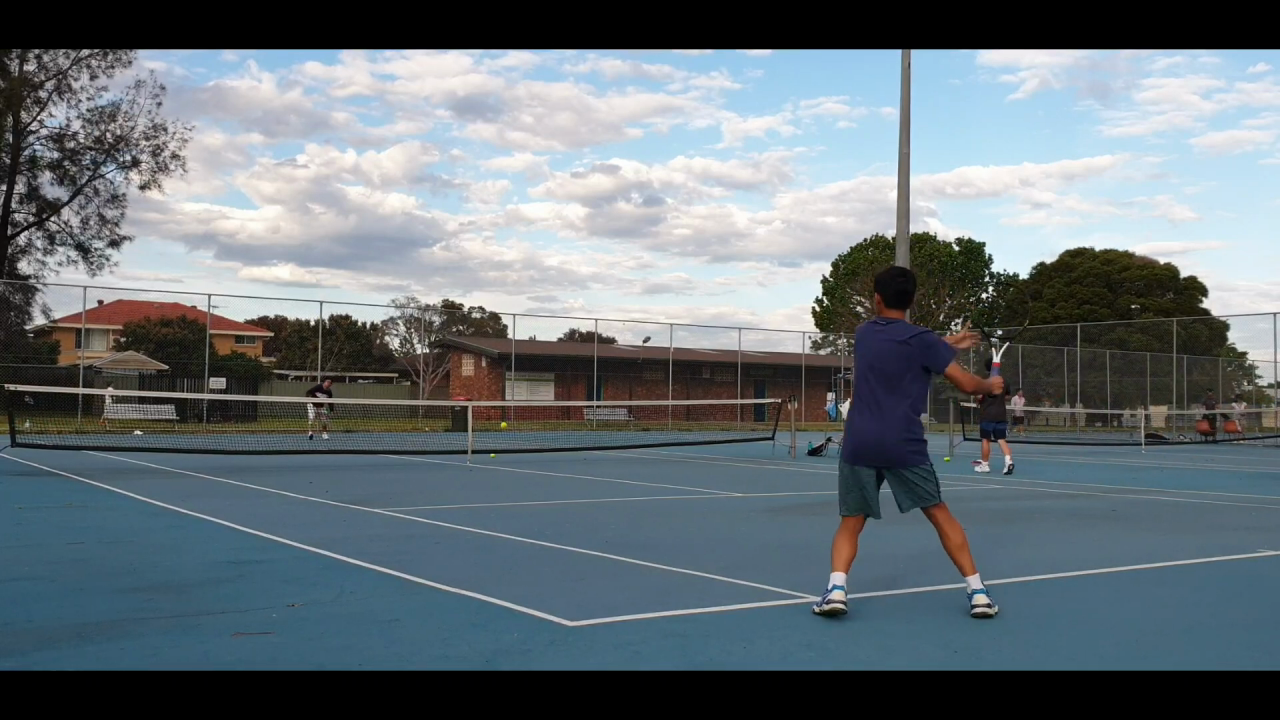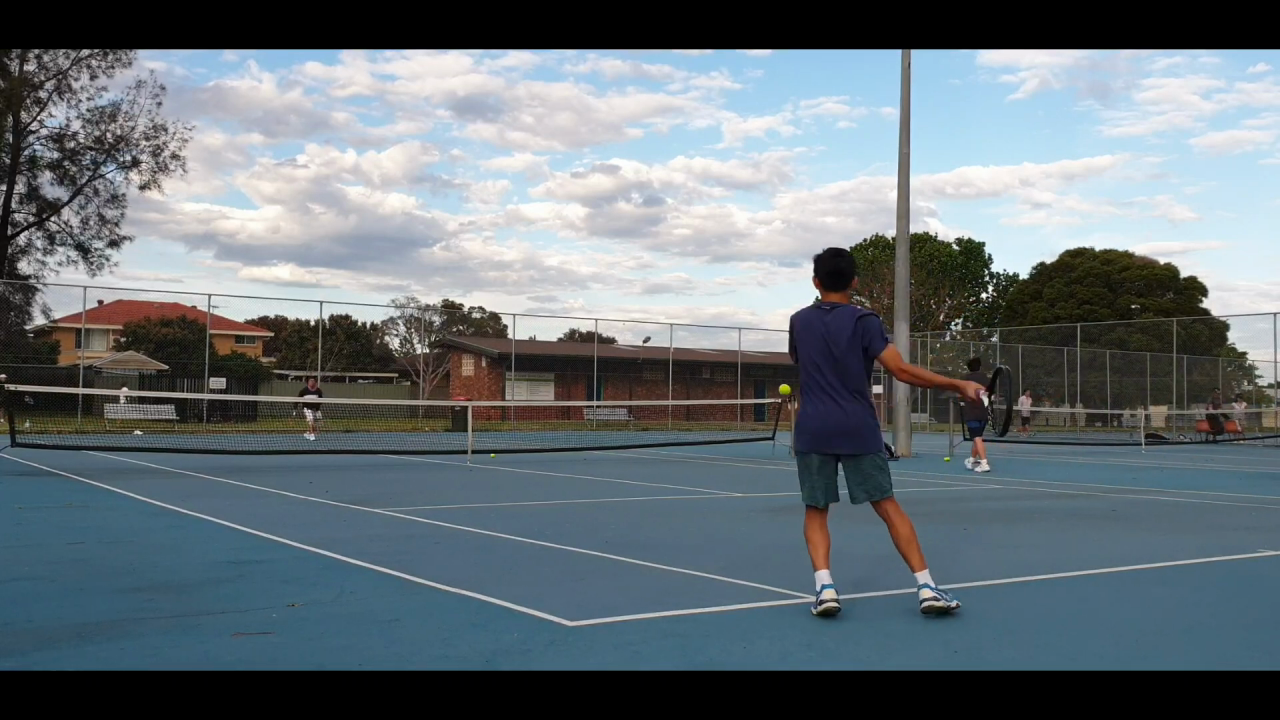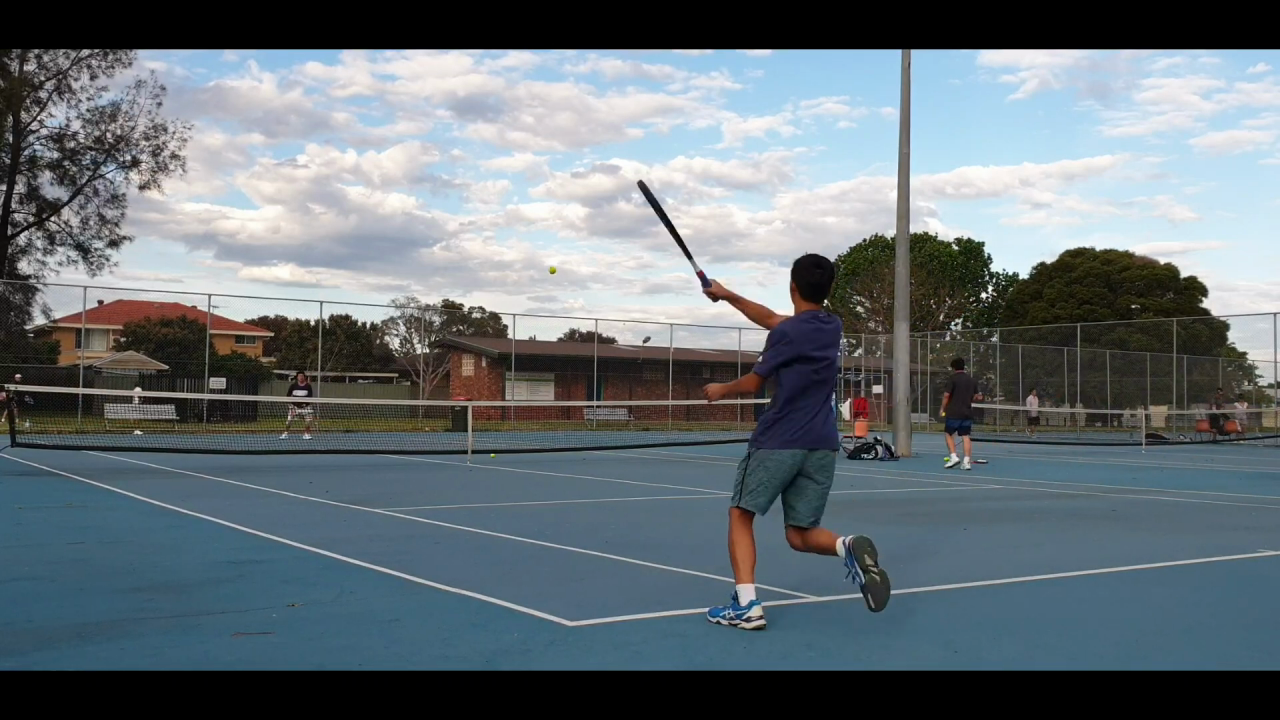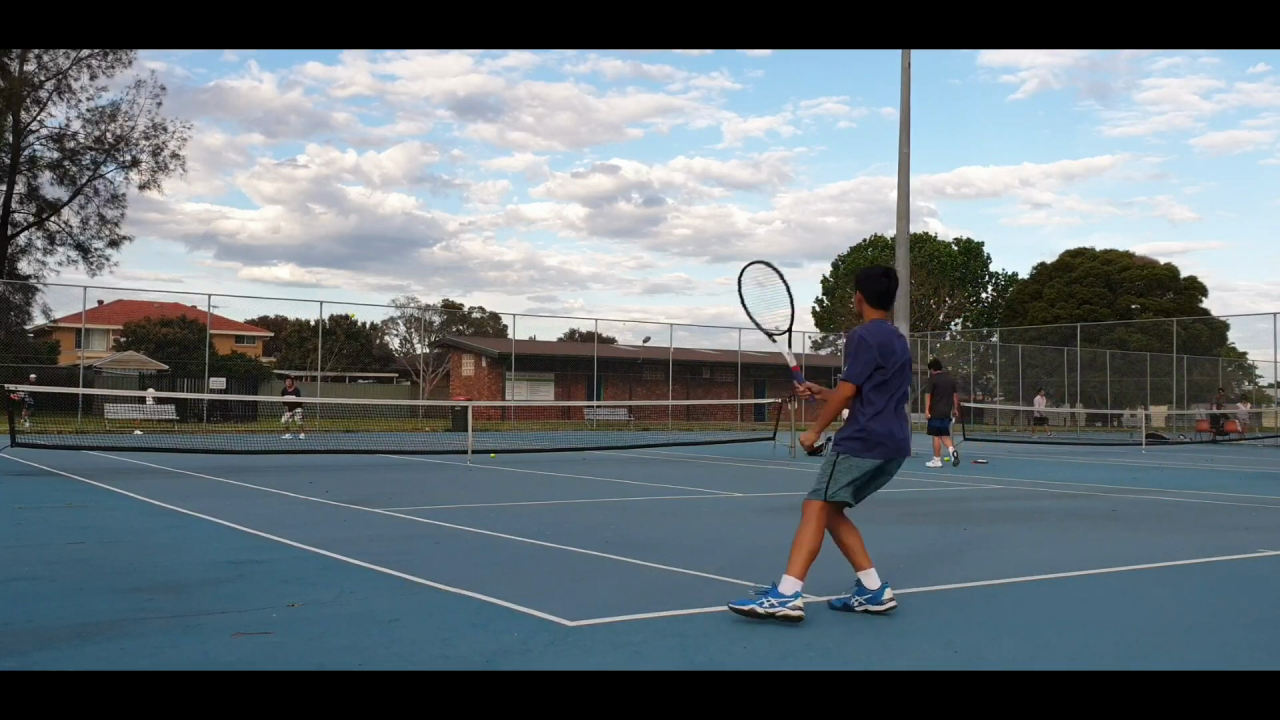
dt=0.4s
person 1, frame 1
left shoulder: (864, 333)
right shoulder: (924, 338)
right elbow: (968, 384)
left wrist: (948, 343)
right wrist: (991, 386)
left hip: (857, 444)
right hip: (902, 445)
left knee: (850, 523)
right knee: (940, 514)
left ankle: (836, 589)
right ankle: (977, 591)
person 1, frame 2
left shoulder: (800, 322)
right shoulder: (863, 320)
right elbow: (901, 370)
right wrist: (957, 384)
left hip: (817, 433)
right hip: (861, 432)
left knee: (815, 514)
right knee: (889, 510)
left ankle: (824, 586)
right ankle: (928, 588)
person 1, frame 3
left shoulder: (789, 332)
right shoulder: (832, 326)
left elbow: (753, 384)
right elbow: (770, 318)
left wrist: (721, 390)
right wrist: (725, 295)
left hip: (779, 439)
right hip: (821, 442)
left knee: (740, 515)
right knee: (803, 535)
left ankle: (746, 604)
right ankle: (849, 547)
person 1, frame 4
left shoulder: (864, 337)
right shoulder: (895, 339)
left elbow: (846, 391)
left wrist: (816, 430)
right wrist: (816, 394)
left hip: (866, 440)
right hip: (892, 445)
left knee: (815, 509)
right knee: (830, 511)
left ankle: (786, 593)
right ankle: (874, 589)
